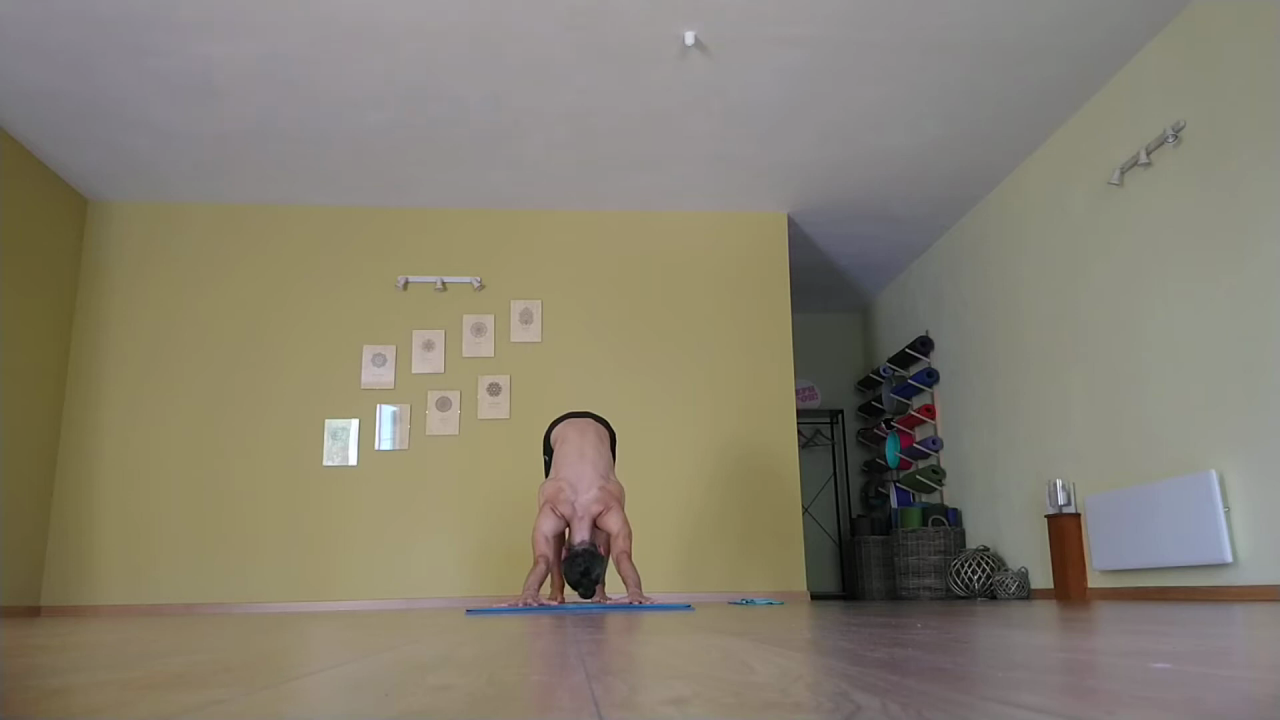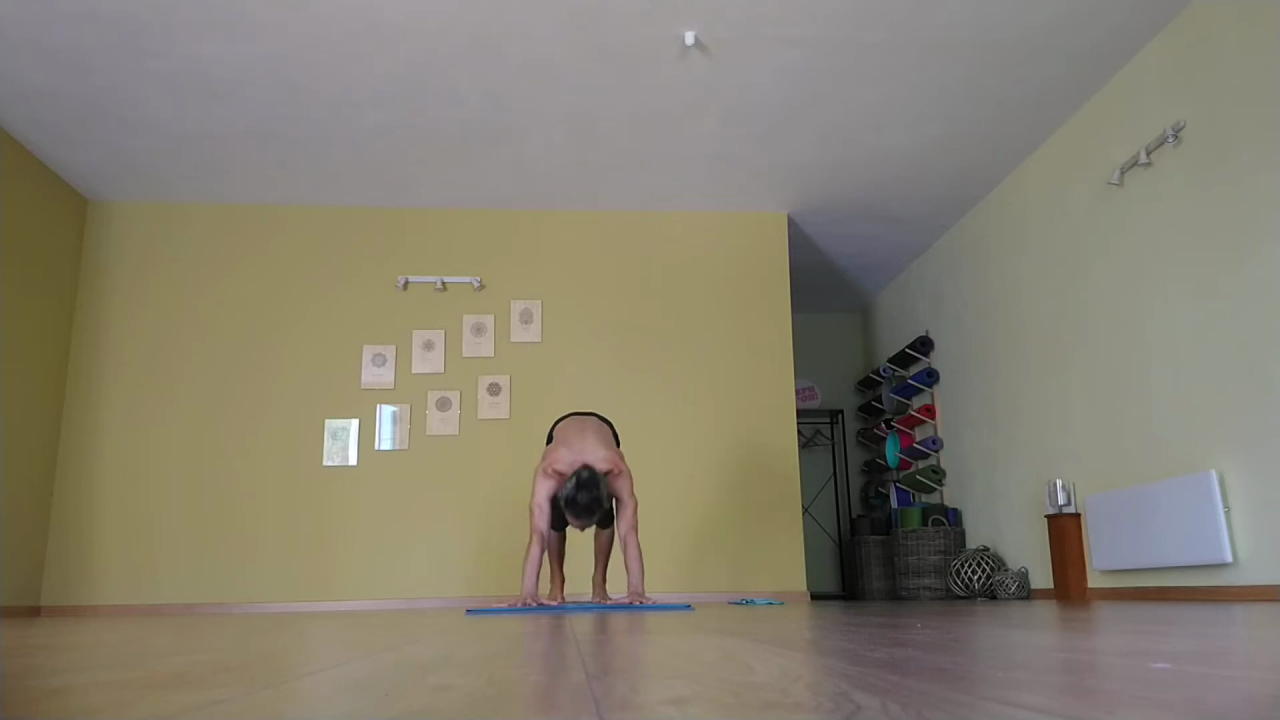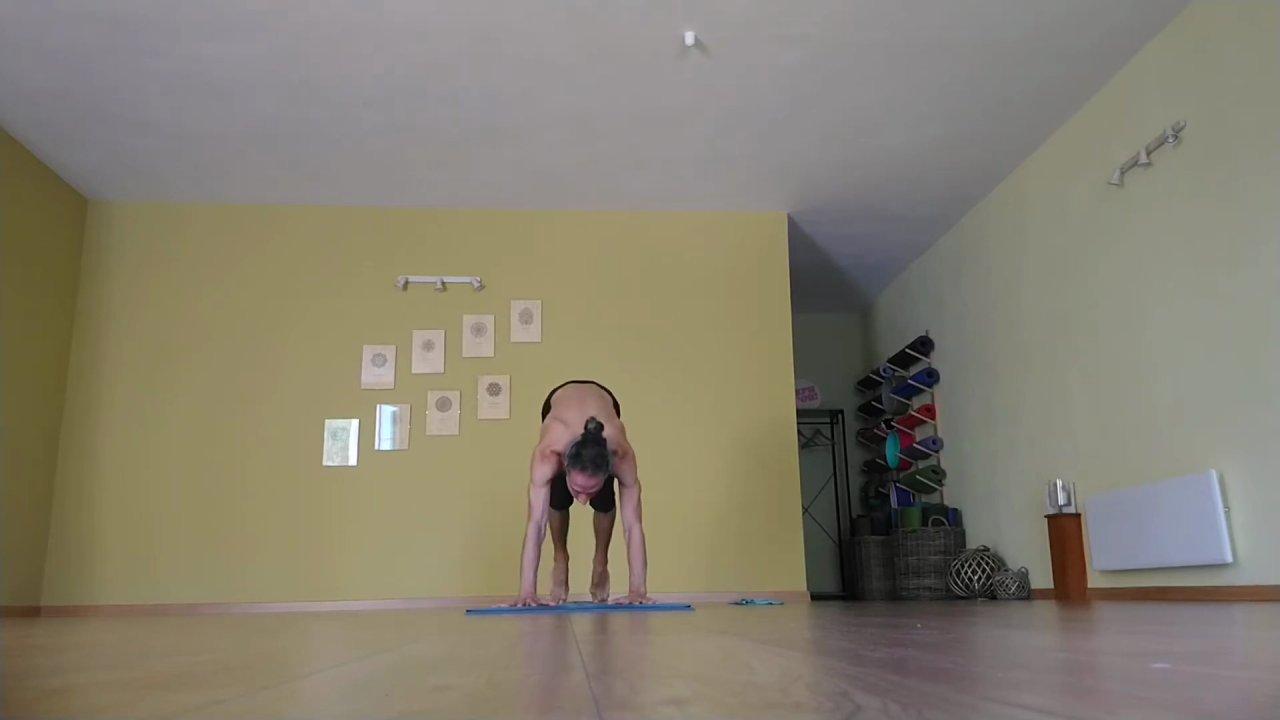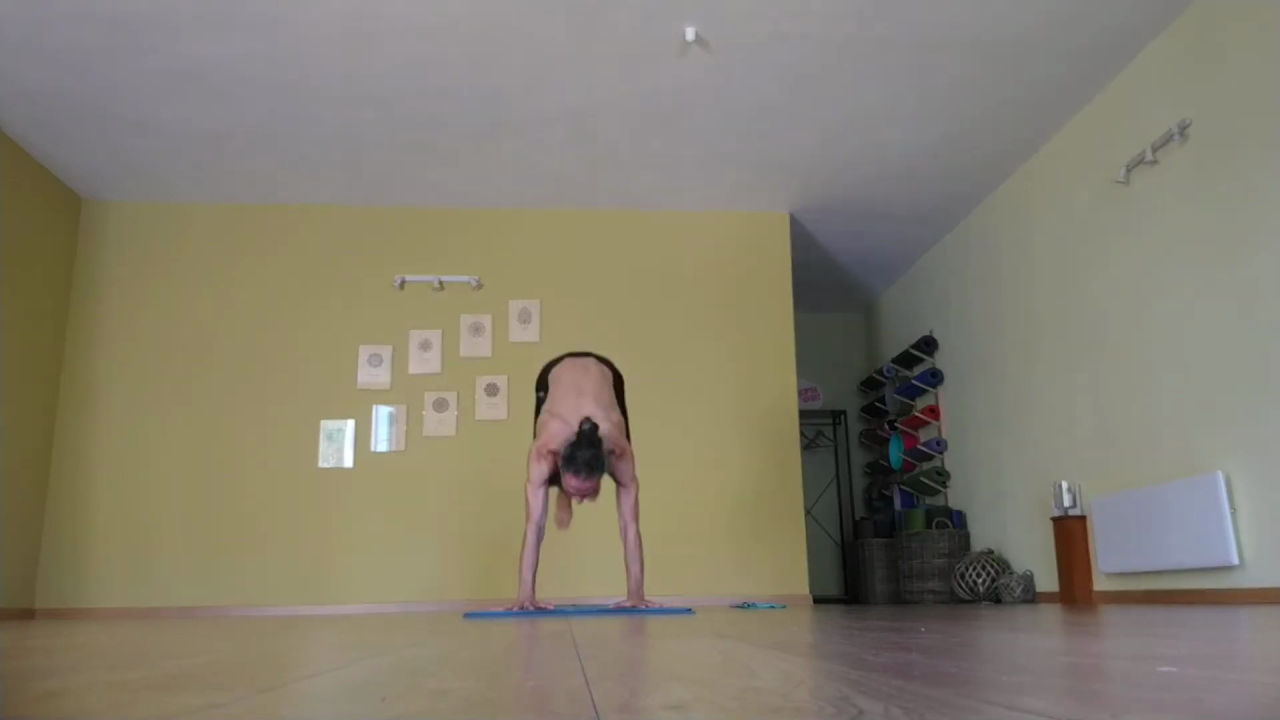
dt=1s
person 1, frame 1
left shoulder: (609, 509)
right shoulder: (553, 509)
left elbow: (623, 556)
right elbow: (541, 560)
left hip: (600, 429)
right hip: (559, 430)
left ankle: (599, 586)
right ankle: (556, 586)
person 1, frame 2
left shoulder: (616, 472)
right shoulder: (549, 472)
left elbow: (628, 533)
right elbow: (538, 533)
left wrist: (636, 590)
right wrist: (528, 592)
left knee: (606, 517)
right knee: (556, 519)
left ankle: (600, 582)
right ankle: (556, 581)
person 1, frame 3
left shoulder: (620, 453)
right shoulder: (549, 453)
left elbow: (633, 524)
right elbow: (535, 523)
left wrist: (638, 590)
left knee: (603, 500)
right knee: (558, 497)
left ankle: (601, 563)
right ankle: (560, 560)
person 1, frame 4
left shoulder: (617, 451)
right shoulder: (545, 451)
left elbow: (629, 526)
right elbow: (534, 525)
left wrist: (636, 594)
right wrist: (525, 594)
left knee: (623, 476)
right knee: (547, 479)
right ankle: (559, 488)
